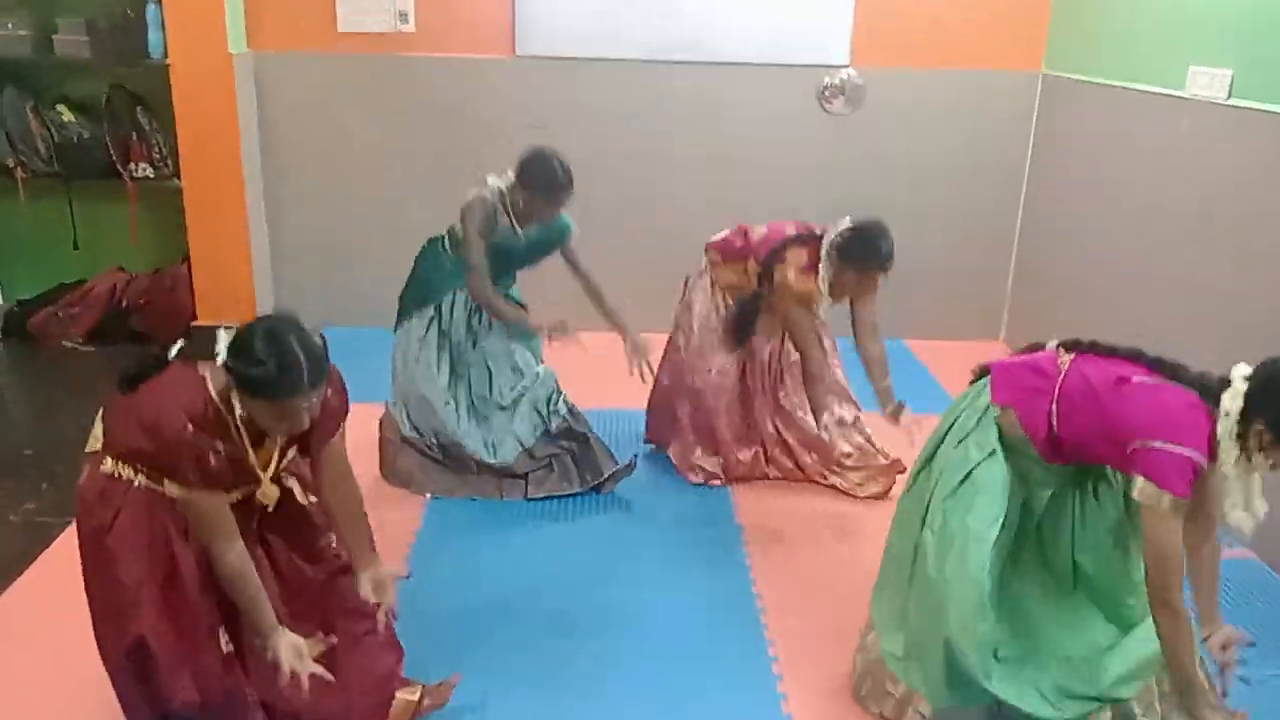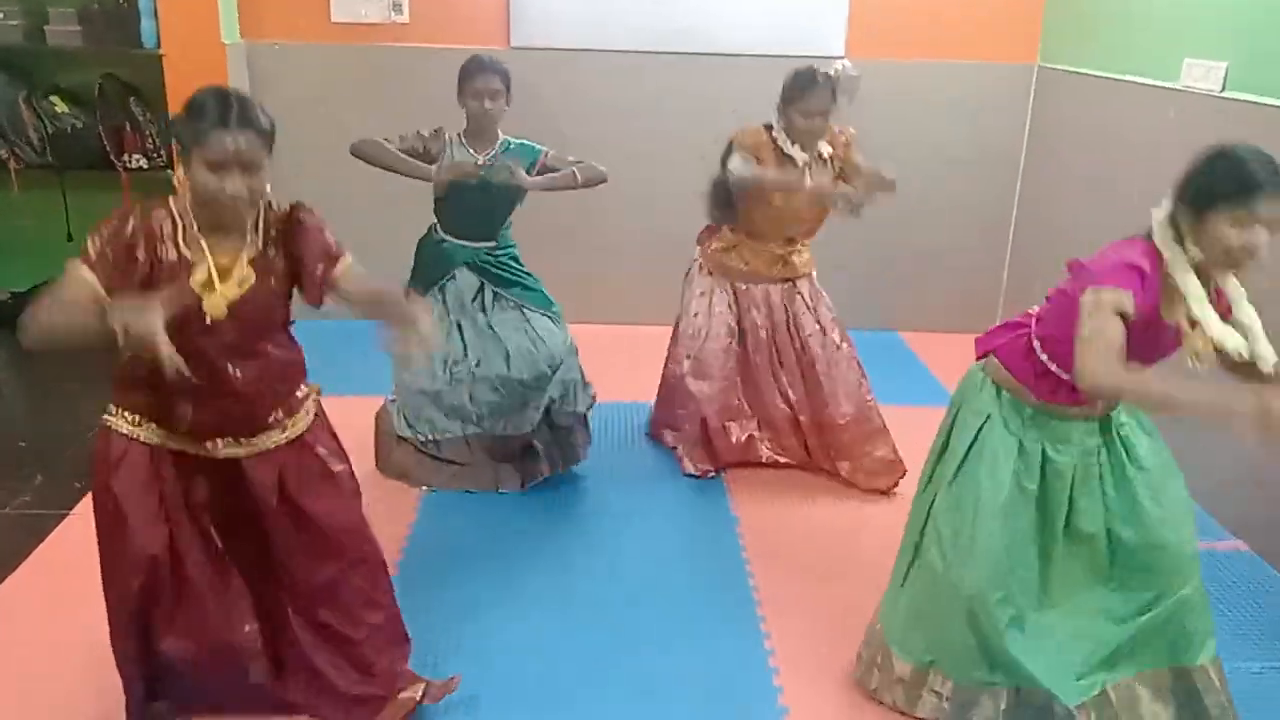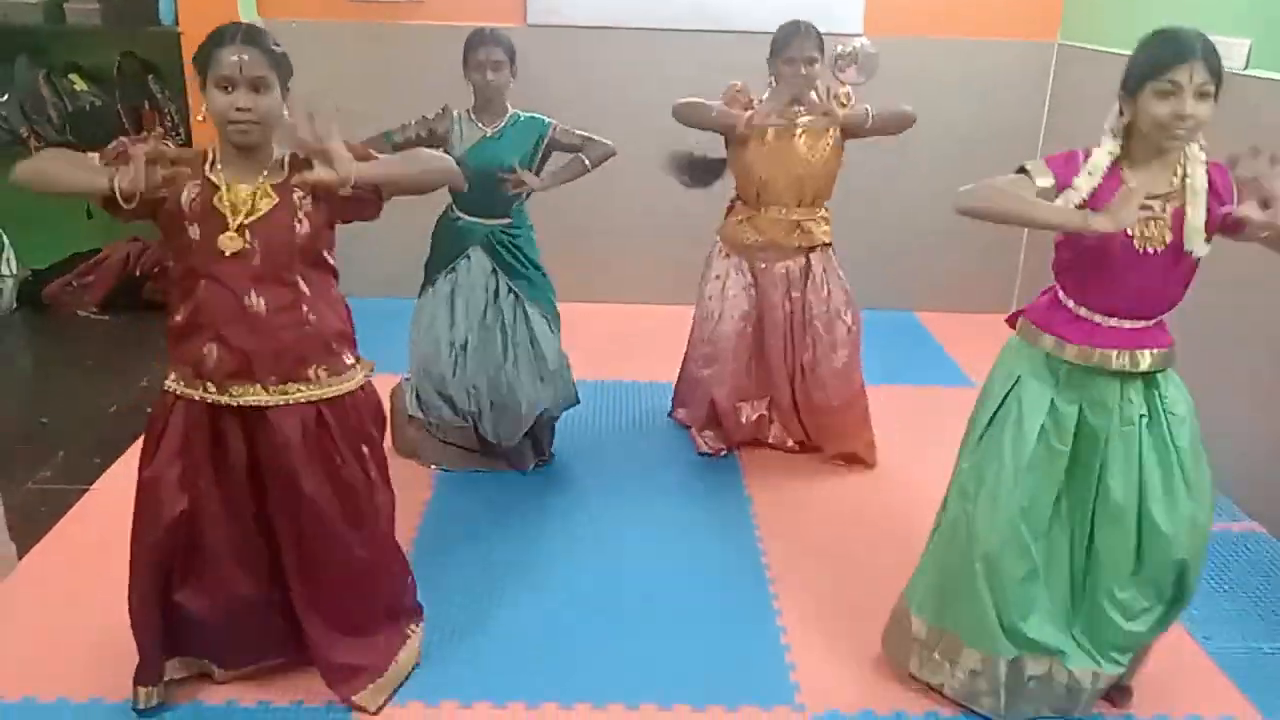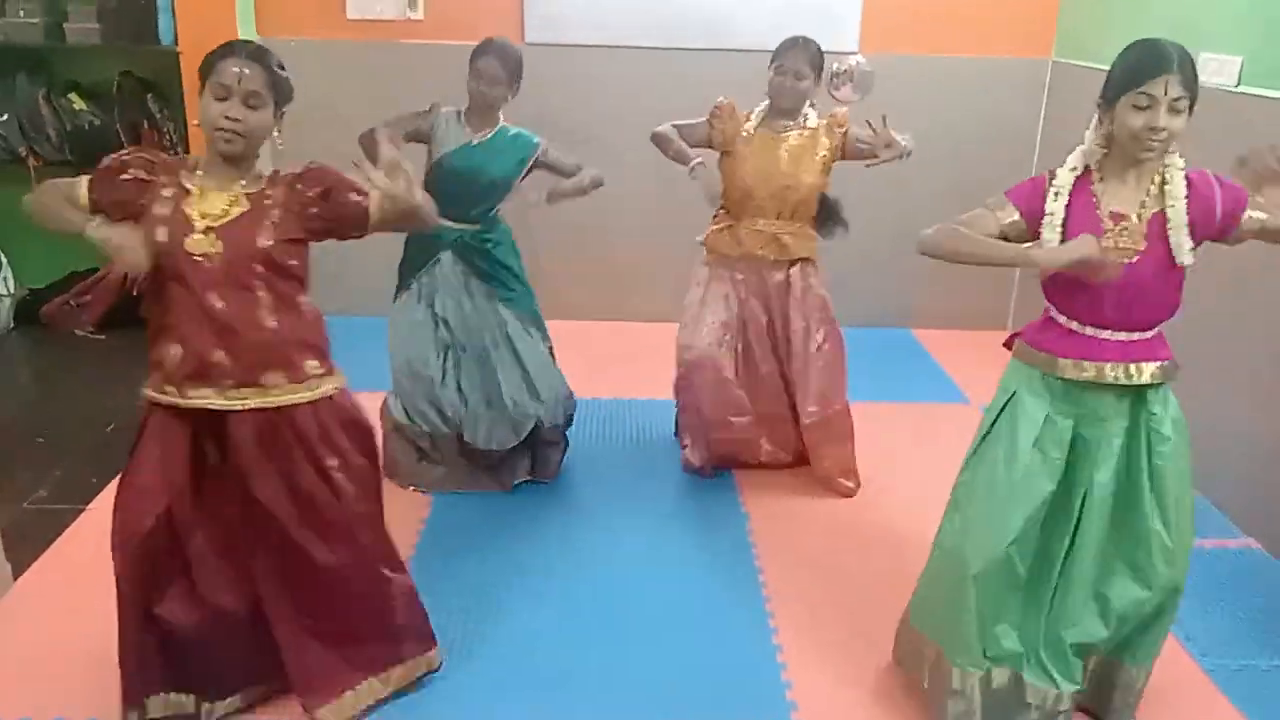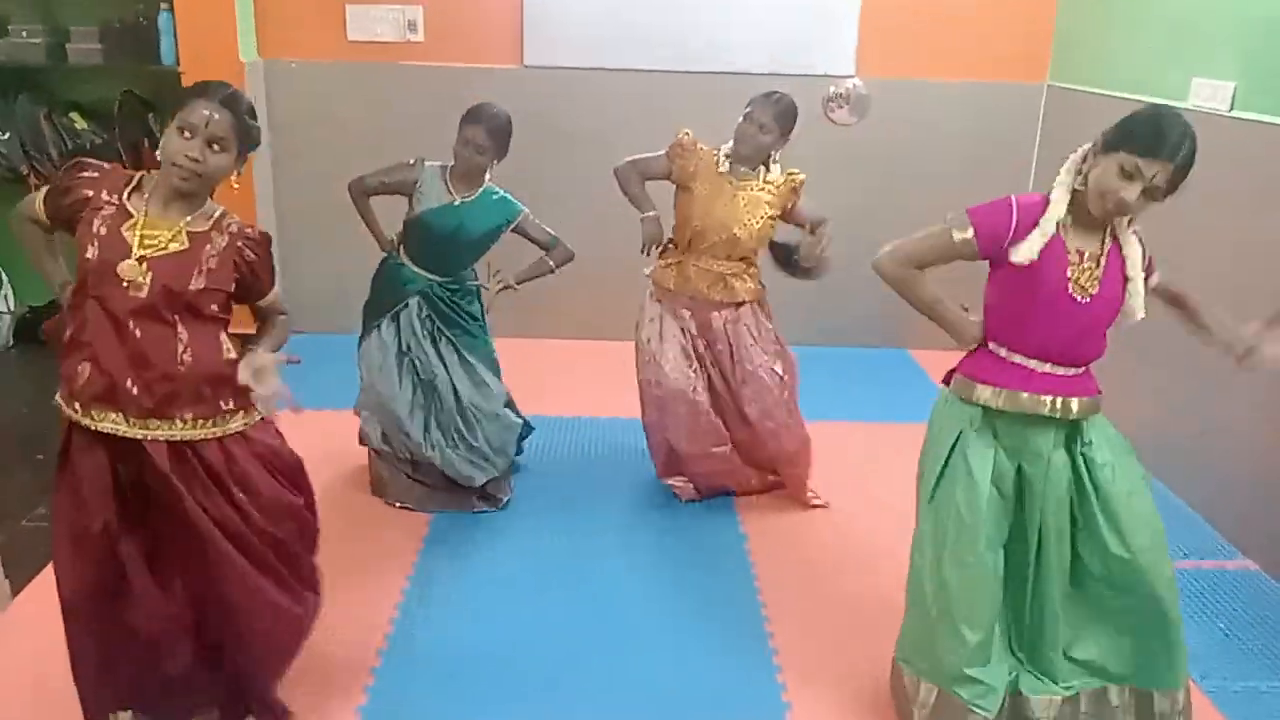
dt=0.3s
person 1, frame 1
left shoulder: (319, 391)
right shoulder: (191, 422)
left elbow: (336, 479)
right elbow: (223, 537)
left wrist: (369, 567)
right wrist: (276, 635)
left hip: (255, 480)
right hip: (143, 488)
left knee: (331, 568)
right knee: (173, 633)
person 1, frame 2
left shoulder: (291, 230)
right shoulder: (139, 235)
left elbow: (359, 289)
right elbow: (38, 326)
left wrist: (401, 310)
right wrist: (126, 317)
left hip: (281, 436)
right hip: (162, 445)
left knee: (333, 557)
right knee: (165, 583)
person 1, frame 3
left shoulder: (315, 173)
right shoulder: (174, 178)
left elbow: (444, 171)
right elbow: (30, 175)
left wrist: (349, 173)
right wrist: (119, 181)
left hip: (320, 401)
right hip: (208, 407)
left knee: (341, 537)
right knee: (185, 537)
left ankle: (368, 643)
right ankle: (194, 651)
person 1, frame 4
left shoulder: (302, 193)
right shoulder: (149, 179)
left elbow: (420, 219)
right elbow: (40, 199)
left wrist: (401, 189)
right wrist: (101, 232)
left hip: (291, 411)
right hip: (185, 414)
left knee: (328, 548)
right knee: (162, 548)
left ankle: (365, 660)
person 1, frame 5
left shoulder: (240, 244)
right shoulder: (91, 189)
left elbow: (274, 314)
right elbow: (27, 215)
left wrist: (263, 358)
right wrist: (66, 288)
left hip: (208, 440)
right hip: (102, 435)
left knee: (244, 576)
right knee: (109, 584)
person 2, frame 1
left shoulder: (1221, 419)
right shoulder: (1172, 447)
left elbow: (1201, 529)
right elbow: (1166, 599)
left wrist: (1210, 624)
right hip: (1002, 436)
left knee: (1114, 562)
right knee: (962, 585)
person 2, frame 2
left shoulder: (1211, 284)
right shoulder: (1125, 270)
right elbow: (1094, 373)
right wrist: (1234, 400)
left hip: (1092, 421)
right hip: (1014, 413)
left knee: (1158, 551)
right knee: (979, 565)
person 2, frame 3
left shoulder: (1217, 186)
right shoulder: (1083, 171)
right elbow: (971, 200)
right wrist: (1094, 223)
left hip: (1144, 387)
right hip: (1048, 373)
left knee: (1161, 540)
right knee: (1004, 521)
left ankle: (1096, 655)
right ankle: (985, 658)
person 2, frame 4
left shoulder: (1202, 195)
right shoulder: (1056, 190)
right elbow: (937, 240)
right wrist: (1050, 257)
left hip: (1141, 405)
right hip: (1047, 392)
left knee: (1144, 561)
right knee: (992, 542)
person 2, frame 5
left shoulder: (1130, 248)
right shoulder: (1017, 220)
left elbow: (1160, 293)
right elbow: (893, 260)
left wrist: (1220, 334)
right wrist: (963, 326)
left hip: (1076, 433)
right hip: (986, 427)
left knee: (1132, 568)
right knee: (965, 578)
person 3, frame 1
left shoulder: (556, 226)
right shoulder: (483, 208)
left elbow: (587, 281)
right elbow: (478, 286)
left wrist: (627, 336)
right wrist: (534, 325)
left hip: (496, 296)
right hip: (441, 291)
left knee: (523, 377)
right knee: (429, 384)
right ankle: (435, 468)
person 3, frame 2
left shoulder: (523, 155)
right shoulder: (438, 144)
left elbow: (597, 173)
right elbow: (361, 147)
left wrist: (533, 182)
right wrist: (434, 174)
left hip: (496, 267)
right hip: (442, 268)
left knee: (549, 349)
right knee: (434, 369)
left ankle: (526, 446)
right ankle: (439, 452)
person 3, frame 3
left shoulder: (534, 130)
right shoulder: (448, 125)
left elbow: (605, 148)
right elbow: (377, 145)
left wrist: (543, 182)
left hip: (511, 251)
right hip: (457, 249)
left knee: (524, 350)
right knee: (441, 349)
left ankle: (517, 441)
right ankle: (451, 439)
person 3, frame 4
left shoulder: (521, 145)
right shoulder: (436, 122)
left elbow: (591, 175)
right elbow: (370, 139)
left wrist: (560, 189)
left hip: (486, 255)
right hip: (433, 252)
left knee: (509, 354)
right knee: (422, 357)
left ankle: (512, 452)
right ankle: (431, 455)
person 3, frame 5
left shoulder: (503, 208)
right shoulder: (420, 176)
left elbow: (562, 251)
right elbow: (359, 186)
left wrist: (511, 281)
right wrist: (383, 241)
left hip: (453, 304)
right hip: (399, 296)
left knee: (473, 396)
right knee: (394, 395)
left ankle: (474, 476)
right ankle: (409, 476)
person 4, frame 1
left shoulder: (861, 272)
right shoulder: (797, 276)
left elbow: (867, 335)
right elbow: (810, 355)
left wrist: (885, 394)
right wrist: (821, 418)
right hip: (725, 287)
right knee: (713, 375)
right ankle: (706, 458)
person 4, frame 2
left shoulder: (836, 152)
right shoulder: (754, 147)
left elbow: (875, 182)
right elbow: (738, 178)
left wrist: (871, 181)
right wrist: (807, 185)
left hip: (790, 279)
right hip: (728, 275)
left knee: (830, 359)
right knee: (707, 365)
left ankle: (851, 452)
right ankle: (702, 446)
person 4, frame 3
left shoulder: (835, 114)
right shoulder: (746, 110)
left elbow: (904, 117)
right elbow: (682, 111)
left wrist: (853, 117)
right wrist: (741, 119)
left hip: (810, 256)
right hip: (746, 253)
left knee: (830, 346)
right knee: (725, 344)
left ankle: (829, 434)
right ankle: (720, 425)
person 4, frame 4
left shoulder: (829, 134)
right shoulder: (733, 126)
left elbow: (898, 147)
right elbow: (663, 133)
left wrist: (890, 147)
right wrist: (697, 165)
left hip: (792, 269)
right hip: (729, 263)
left knee: (811, 365)
right knee: (706, 355)
left ankle: (798, 449)
right ankle: (714, 445)
person 4, frame 5
left shoulder: (780, 187)
right shoulder: (695, 161)
left elbow: (817, 226)
right elbow: (627, 169)
left wrist: (814, 249)
right wrist: (649, 216)
left hip: (739, 307)
right hip: (677, 299)
left knee: (764, 392)
right knee: (676, 393)
left ankle: (770, 473)
right ankle: (696, 473)
